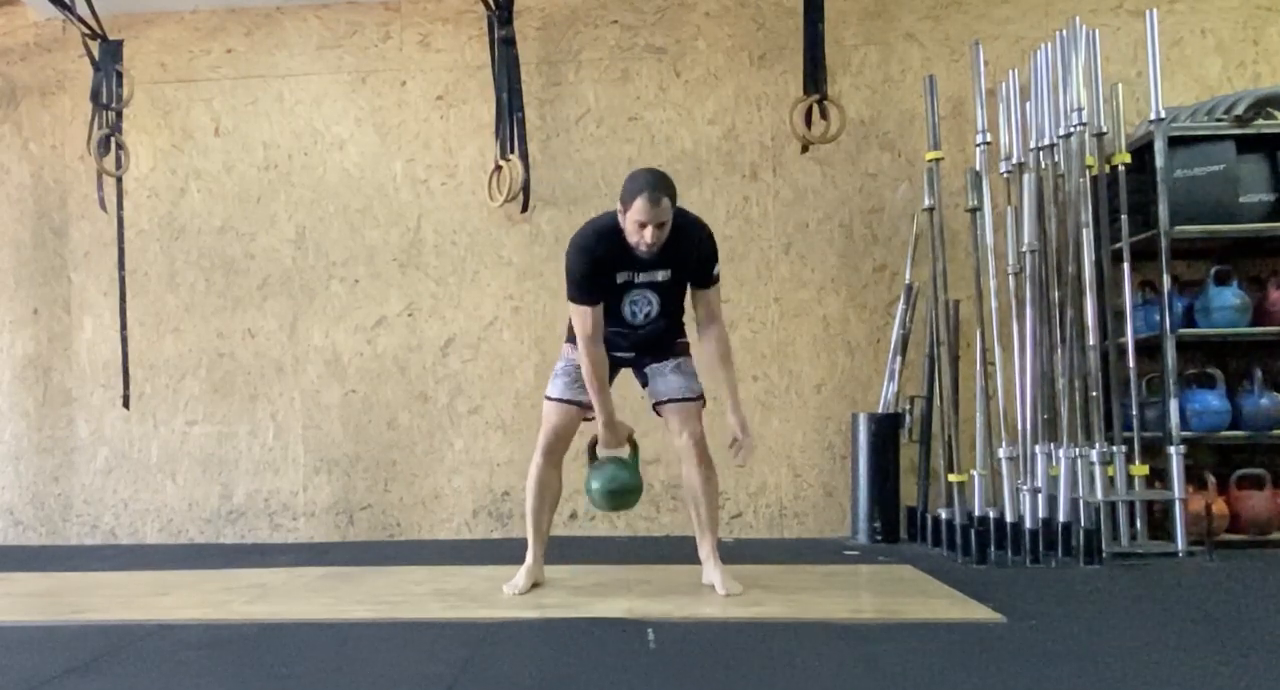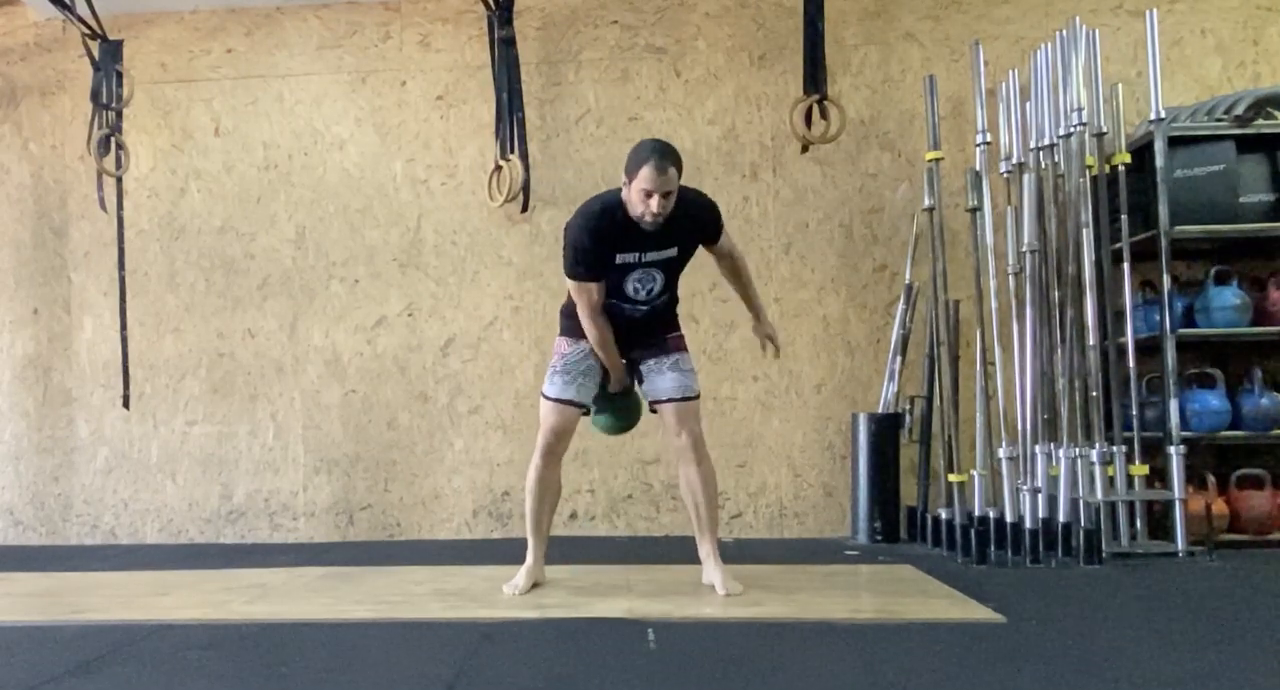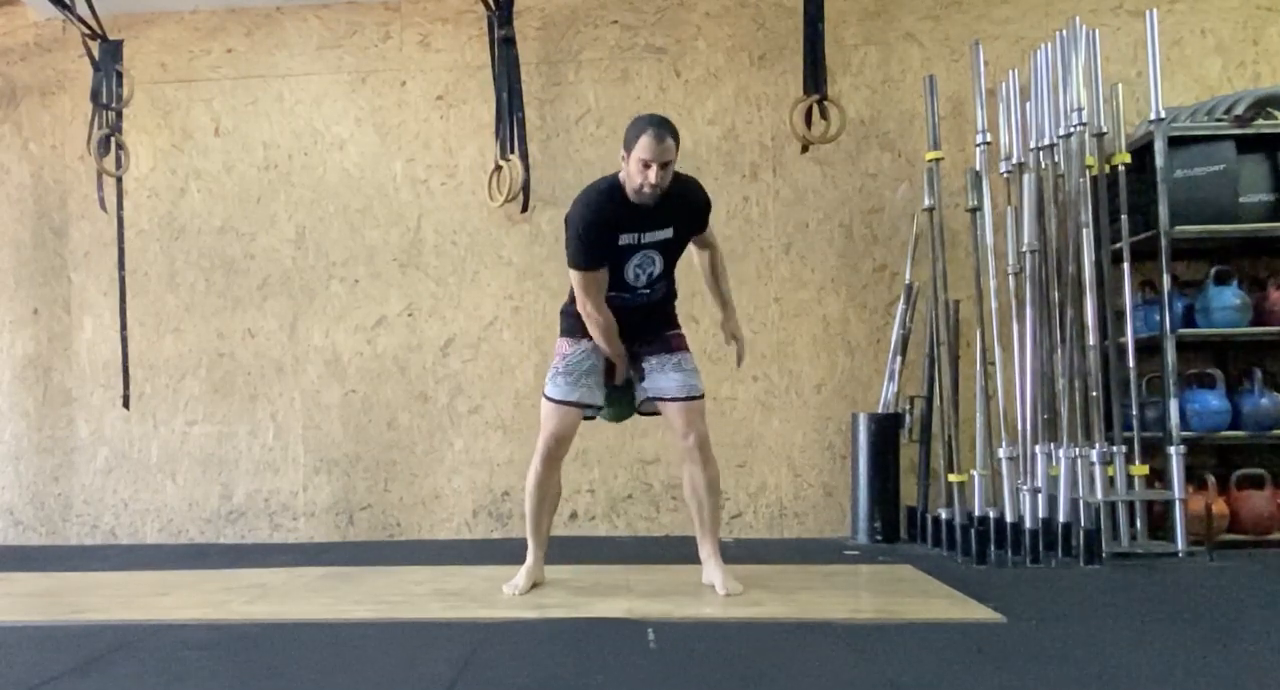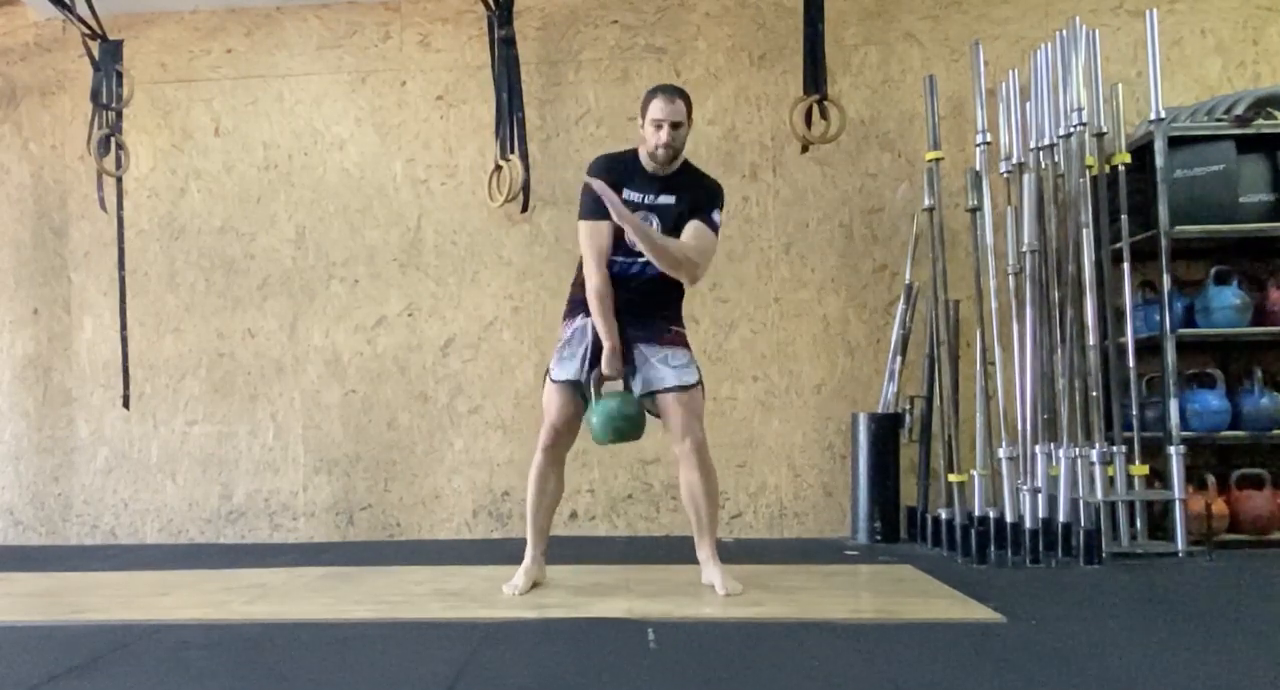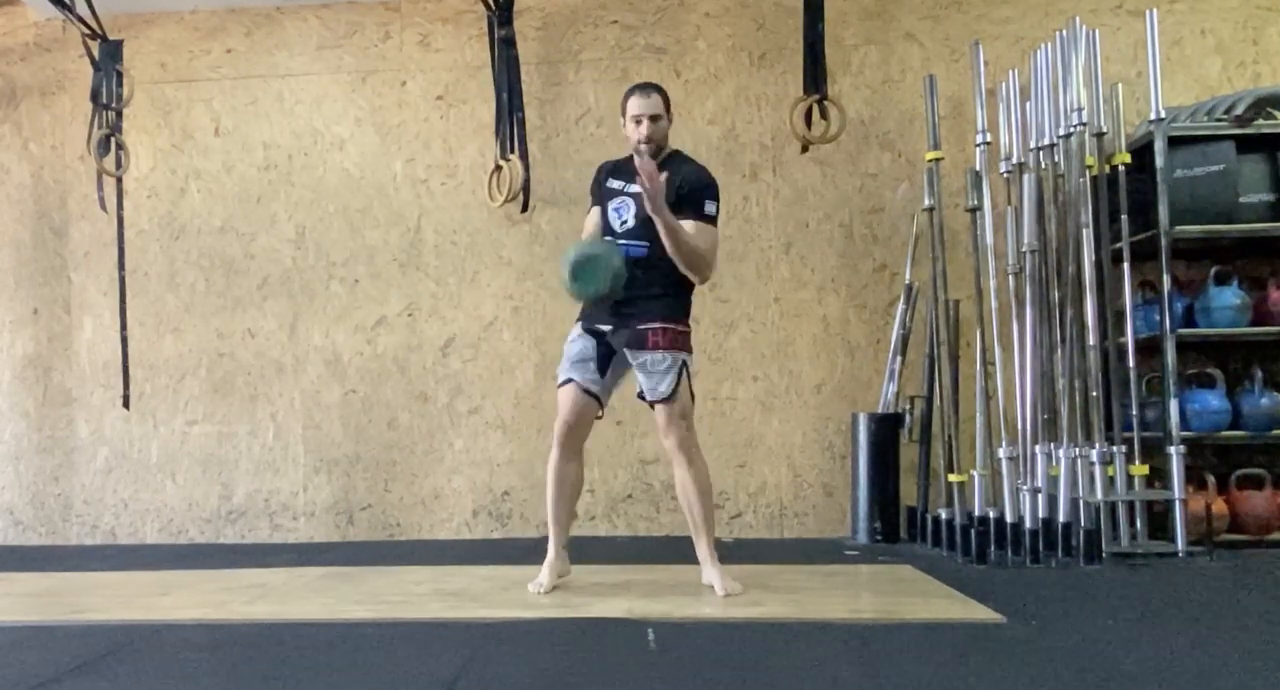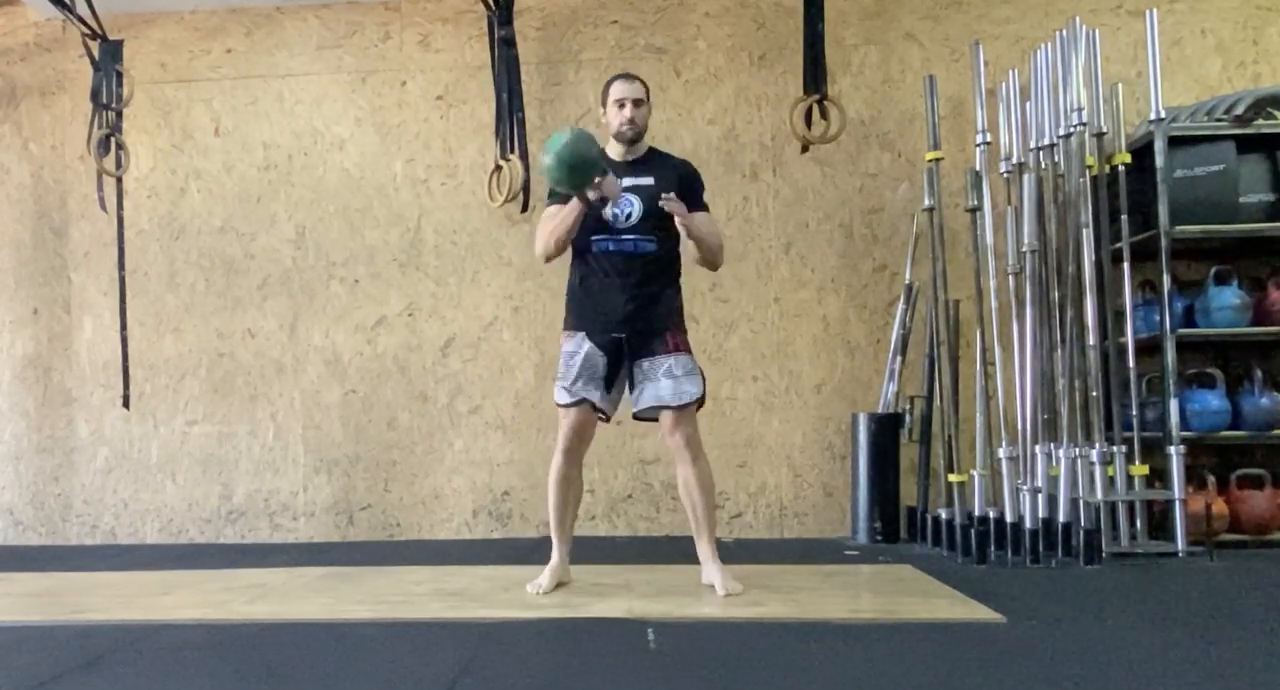
dt=0.2s
person 1, frame 1
left shoulder: (695, 236)
right shoulder: (588, 244)
left elbow: (711, 324)
right elbow: (589, 339)
left wrist: (733, 405)
right wrist: (607, 419)
left hip: (663, 344)
right hip: (597, 338)
left knee: (693, 439)
right knee: (550, 440)
left ankle: (712, 561)
right ankle: (533, 561)
person 1, frame 2
left shoulder: (697, 210)
right shoulder: (589, 224)
left elbow: (729, 256)
right elbow: (589, 310)
left wrist: (758, 316)
right wrist: (615, 370)
left hip: (658, 334)
right hip: (587, 333)
left knee: (689, 440)
right knee: (550, 440)
left ankle: (712, 562)
right ankle: (533, 562)
person 1, frame 3
left shoulder: (690, 196)
right shoulder: (592, 208)
left elbow: (708, 247)
right elbow: (590, 304)
left wrist: (728, 312)
right wrist: (619, 362)
left hip: (658, 330)
right hip: (590, 332)
left knee: (695, 439)
right knee: (551, 445)
left ankle: (712, 563)
right ankle: (533, 563)
person 1, frame 4
left shoulder: (704, 191)
right shoulder: (606, 171)
left elbow: (691, 267)
right elbow: (595, 262)
left wrist: (630, 221)
right wrist: (609, 345)
left hip: (657, 327)
right hip: (591, 319)
left knee: (690, 439)
right knee: (553, 436)
left ankle: (710, 562)
right ankle: (532, 562)
person 1, frame 5
left shoulder: (695, 180)
right shoulder: (607, 173)
left elbow: (700, 268)
right elbow: (590, 239)
left wrist: (658, 208)
left hip: (659, 324)
right hip: (598, 317)
left knee: (678, 439)
right knee: (566, 431)
left ankle: (710, 563)
right ankle: (556, 556)
person 1, frame 6
left shoulder: (678, 173)
left elbow: (713, 257)
right elbow: (545, 248)
left wrist: (688, 226)
right wrist: (583, 200)
left hip: (658, 327)
right hip: (588, 326)
left knee: (684, 438)
right knee: (570, 439)
left ankle: (711, 562)
right ankle: (558, 560)
